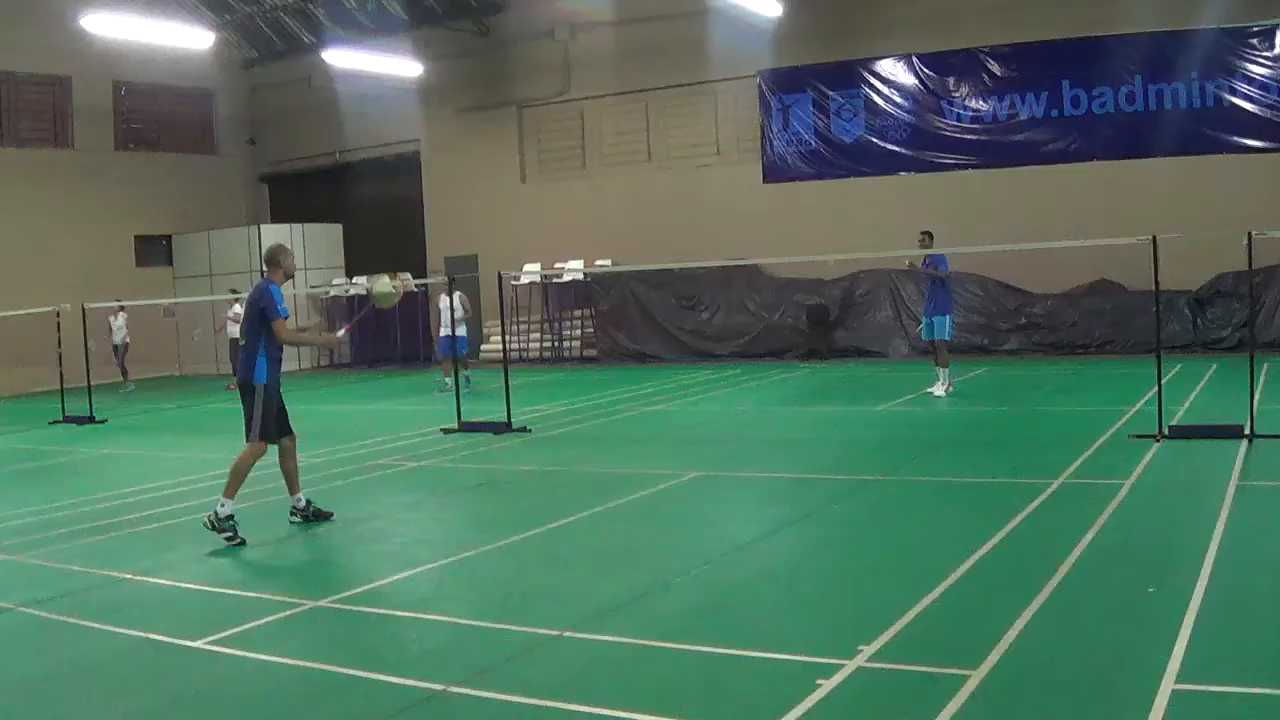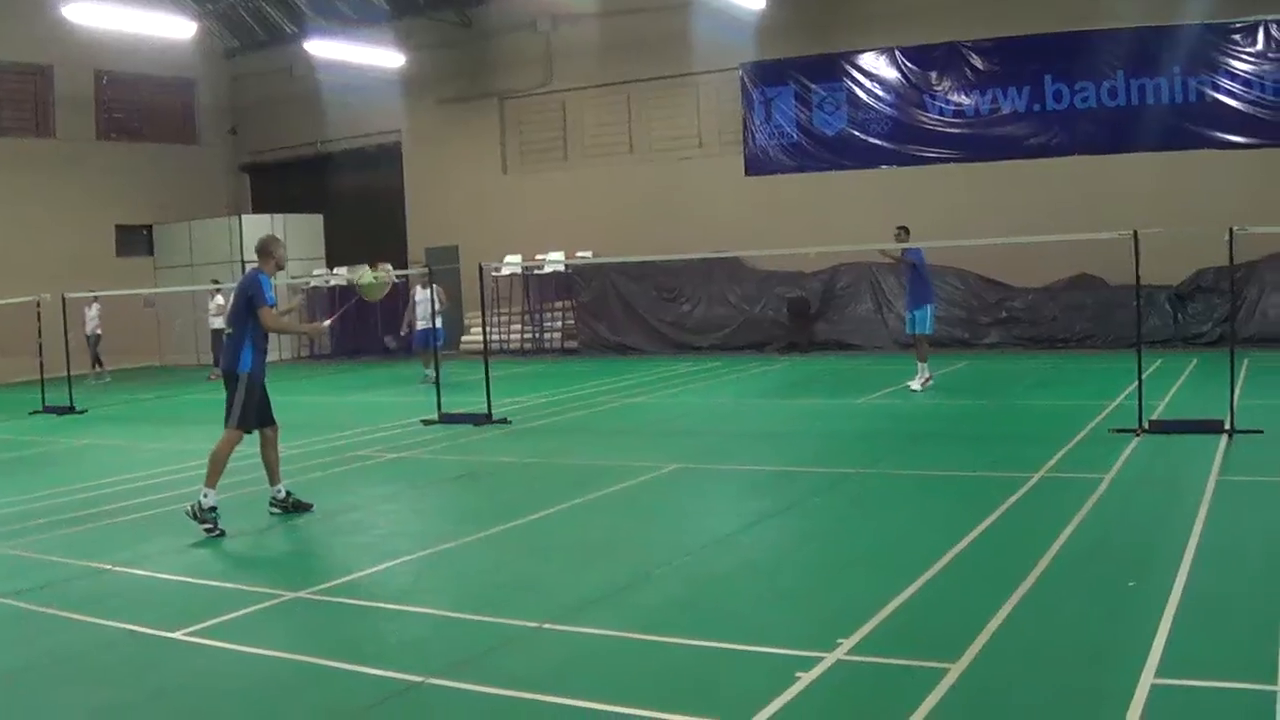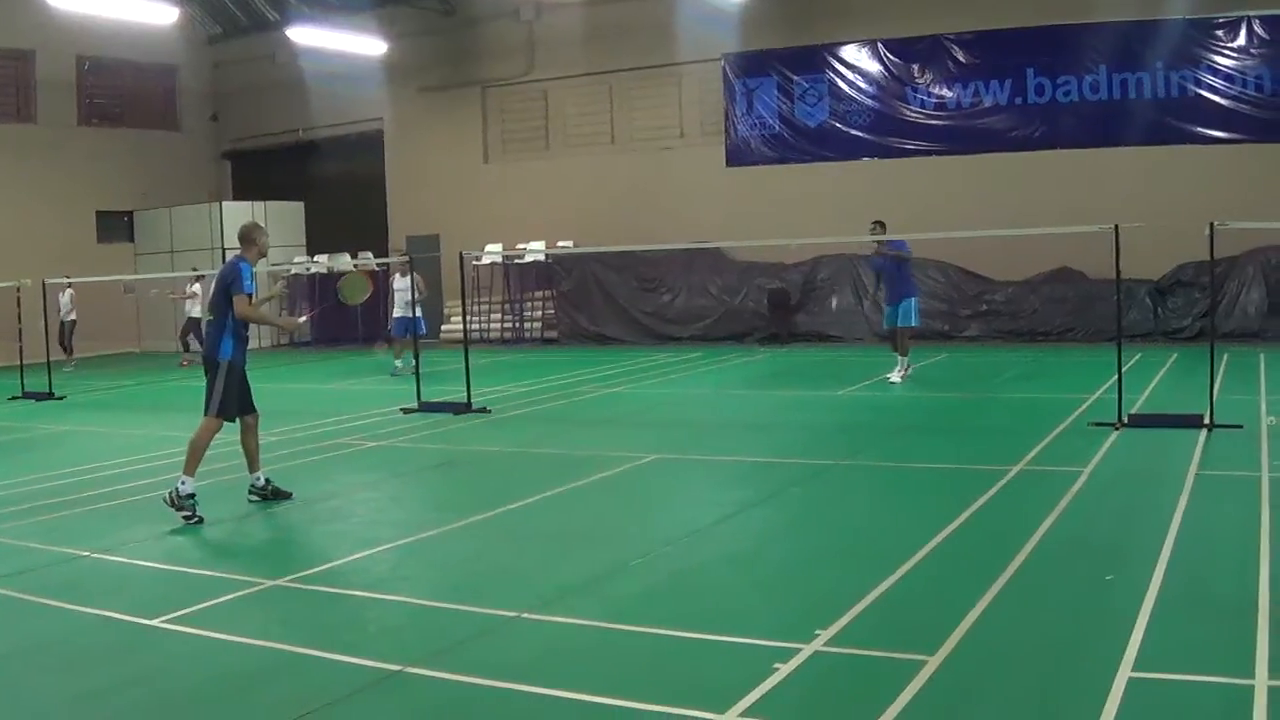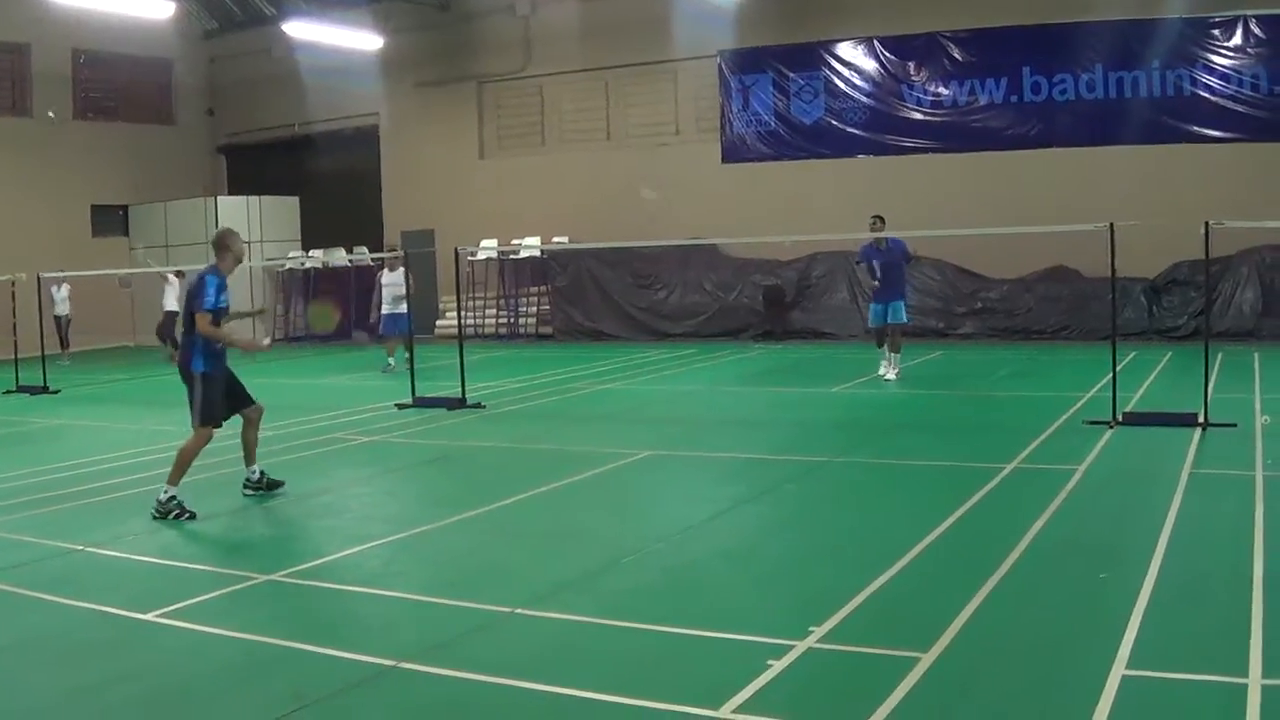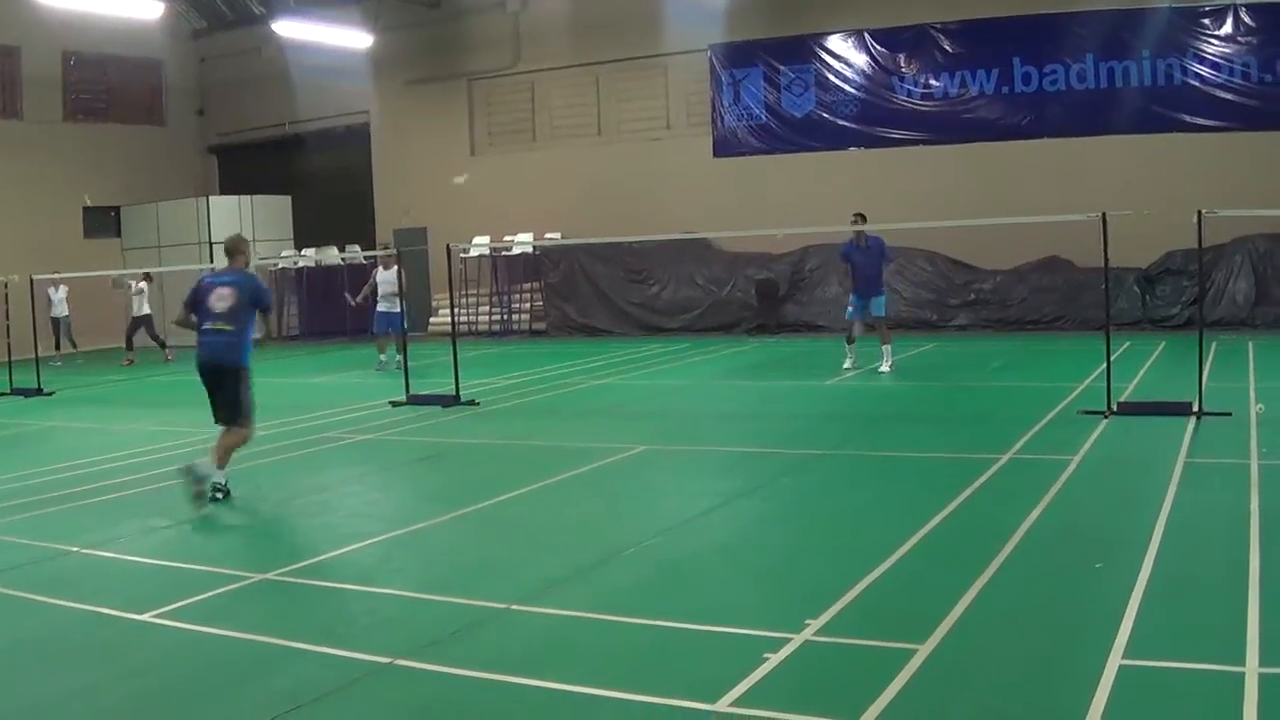
dt=0.4s
person 1, frame 1
left shoulder: (264, 290)
right shoulder: (269, 290)
right elbow: (283, 336)
left wrist: (305, 330)
right wrist: (321, 340)
left hip: (265, 379)
right hip: (258, 379)
left knee: (287, 440)
right knee: (257, 446)
left ankle: (299, 505)
right ankle: (221, 513)
person 1, frame 2
left shoulder: (254, 280)
right shoulder: (259, 279)
right elbow: (269, 323)
left wrist: (288, 309)
right wrist: (307, 328)
left hip: (250, 368)
right hip: (243, 367)
left knee: (269, 430)
right knee: (233, 433)
left ankle: (279, 496)
right ankle: (204, 503)
person 1, frame 3
left shoulder: (238, 267)
right shoulder: (241, 267)
right elbow: (242, 311)
left wrist: (269, 297)
right wrist: (280, 321)
left hip: (232, 355)
right hip: (223, 355)
left knee: (250, 419)
right knee: (213, 421)
left ankle: (259, 483)
right ankle: (182, 491)
person 1, frame 4
left shoulder: (217, 280)
right shoulder: (209, 281)
right elbow: (202, 328)
left wrist: (246, 314)
right wrist: (242, 342)
left hip: (215, 365)
right hip: (200, 366)
left knee: (253, 412)
right knee: (204, 433)
left ankle: (253, 477)
right ankle: (166, 498)
person 1, frame 5
left shoulder: (204, 282)
right shoulder: (251, 282)
left elbow: (181, 320)
right elbow: (268, 320)
left hip: (206, 359)
right hip: (233, 359)
left knee: (231, 422)
right knee: (242, 427)
left ankle: (216, 480)
right ankle: (201, 467)
